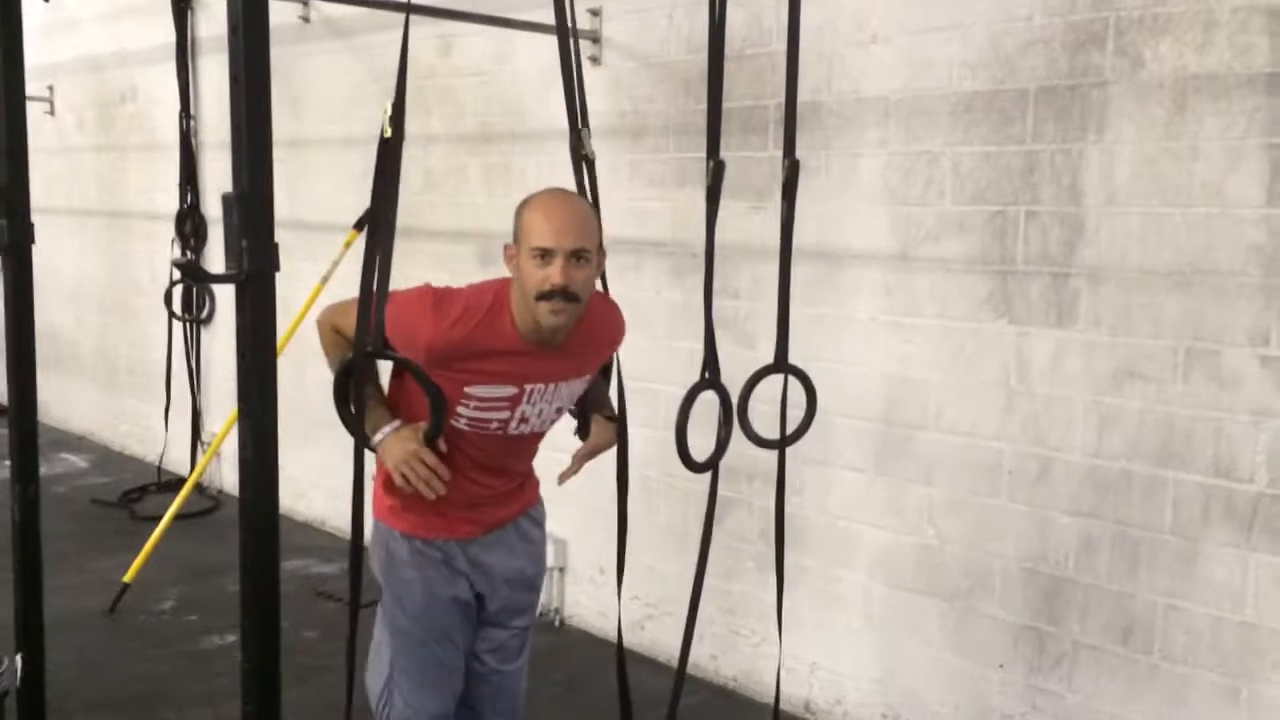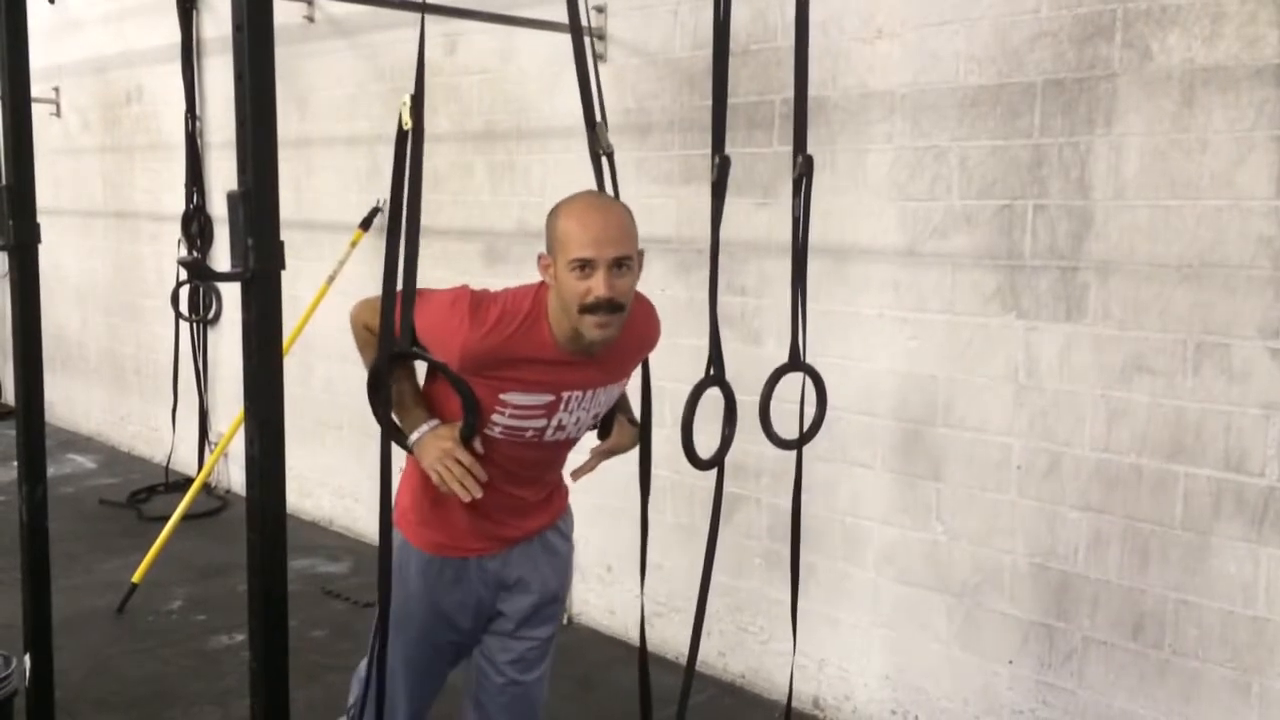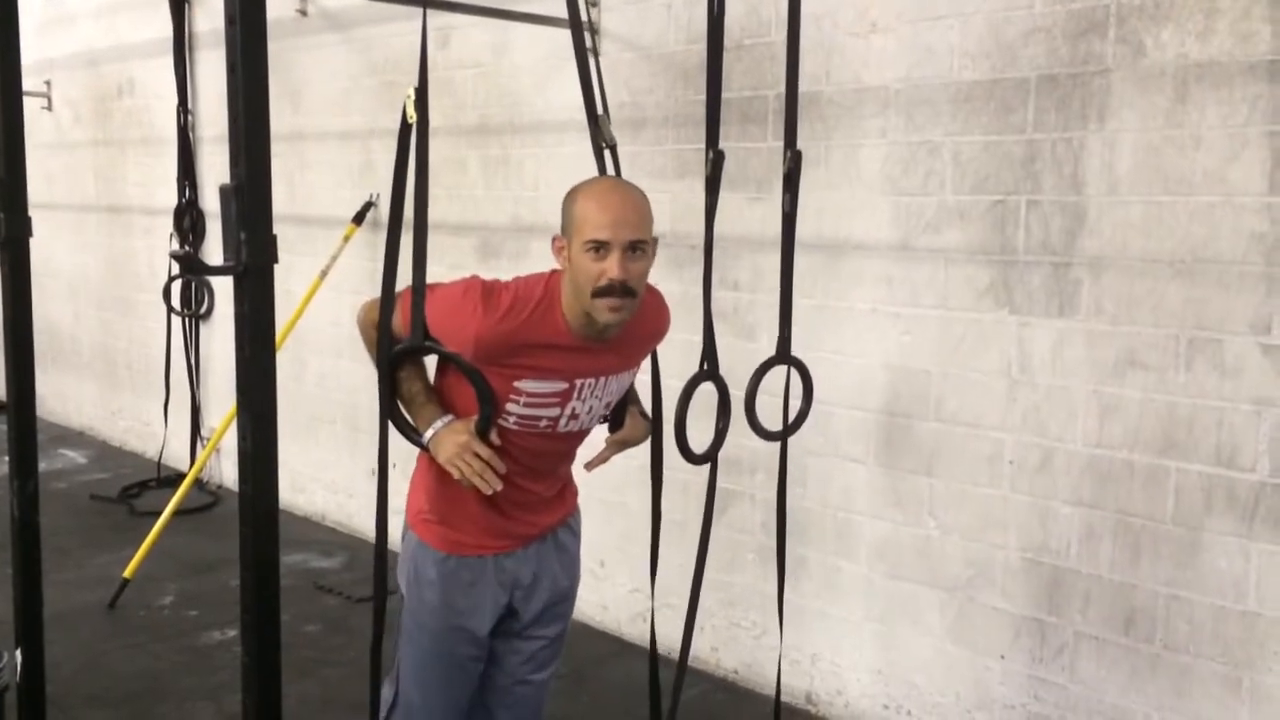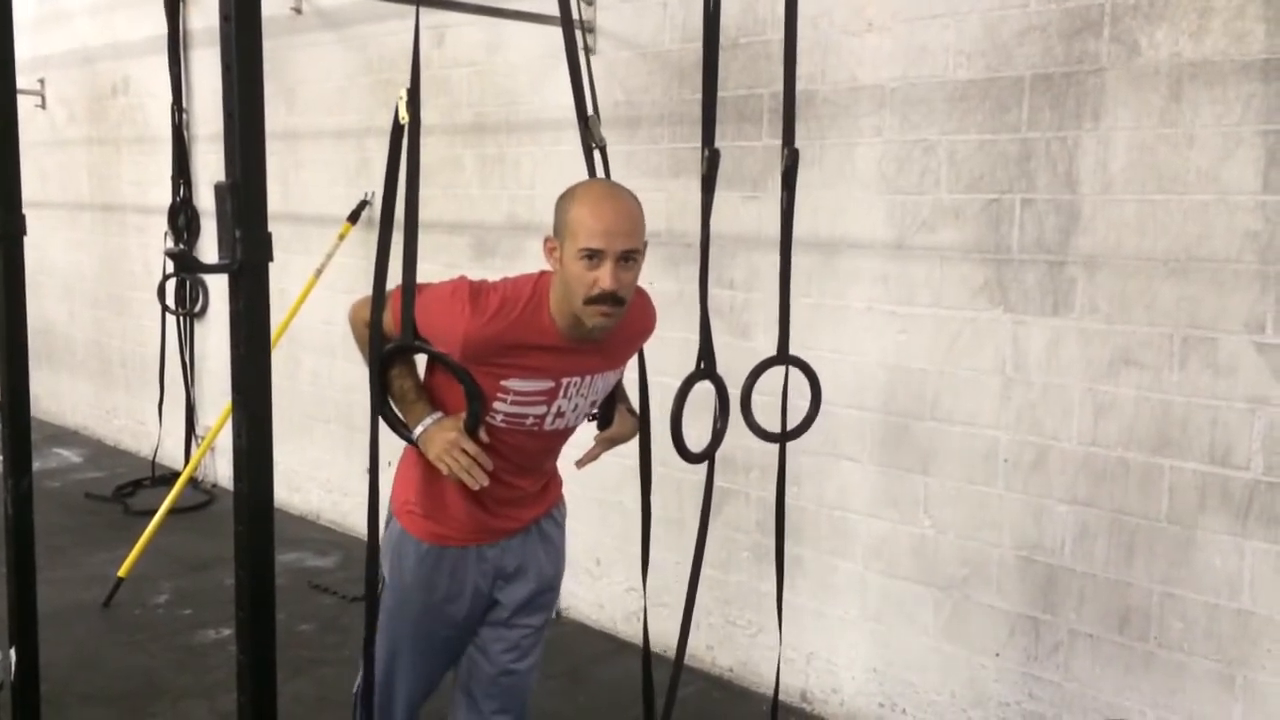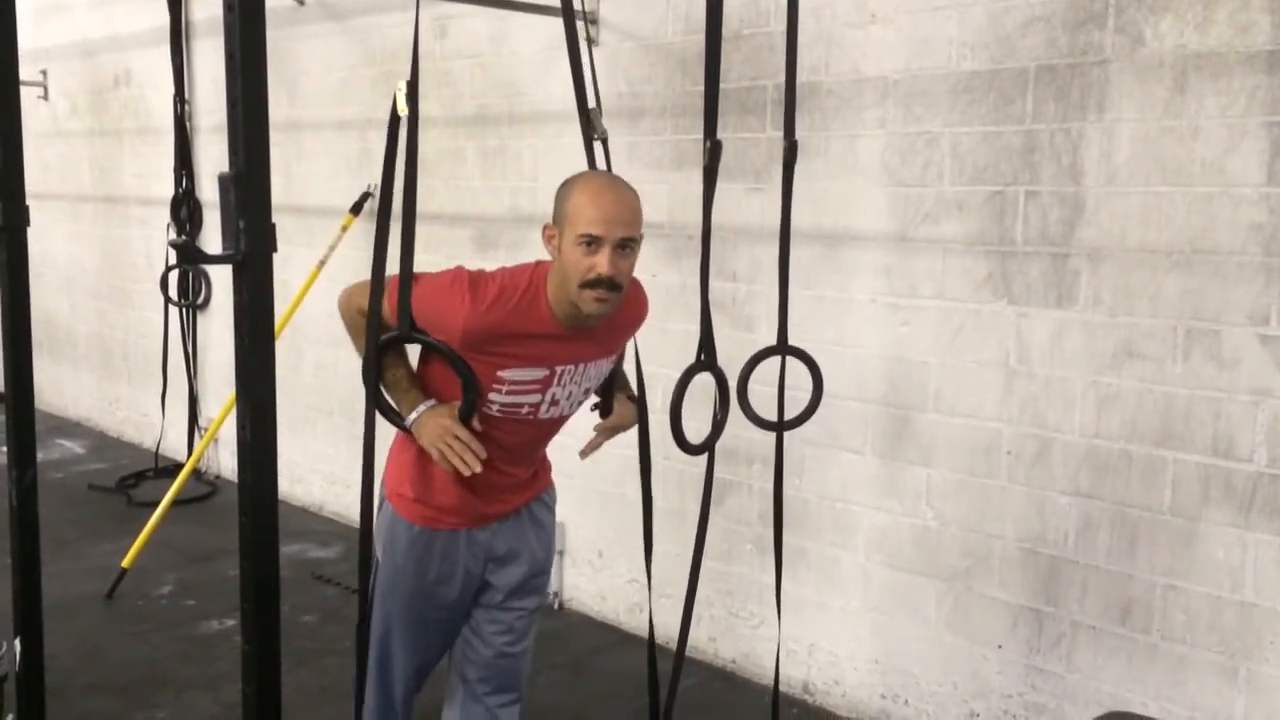
dt=1s
person 1, frame 1
left shoulder: (605, 325)
right shoulder: (444, 320)
right elbow: (334, 323)
left wrist: (602, 414)
right wrist: (383, 429)
left hip: (512, 528)
right hip: (421, 530)
person 1, frame 2
left shoulder: (640, 326)
right shoulder: (480, 326)
right elbow: (367, 318)
left wrist: (624, 417)
right wrist: (420, 427)
left hip: (539, 538)
right hip: (441, 538)
person 1, frame 3
left shoulder: (649, 317)
right shoulder: (492, 315)
right elbow: (375, 319)
left wrist: (633, 410)
right wrist: (432, 423)
left hip: (549, 537)
right hip: (456, 543)
person 1, frame 4
left shoulder: (636, 318)
right shoulder: (481, 315)
right elbow: (365, 317)
left wrist: (622, 407)
right wrist: (422, 420)
left hip: (533, 530)
right hip: (439, 531)
person 1, frame 5
left shoulder: (628, 306)
right shoulder: (478, 303)
right elbow: (356, 303)
left wrist: (623, 395)
right wrist: (417, 409)
left hip: (523, 511)
right hip: (432, 512)
right knee: (395, 669)
